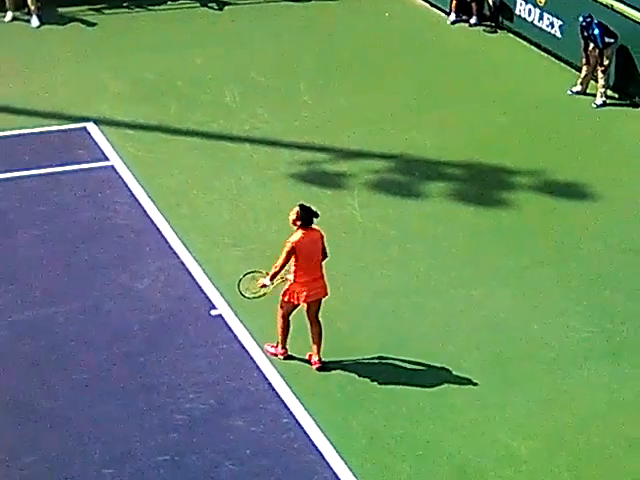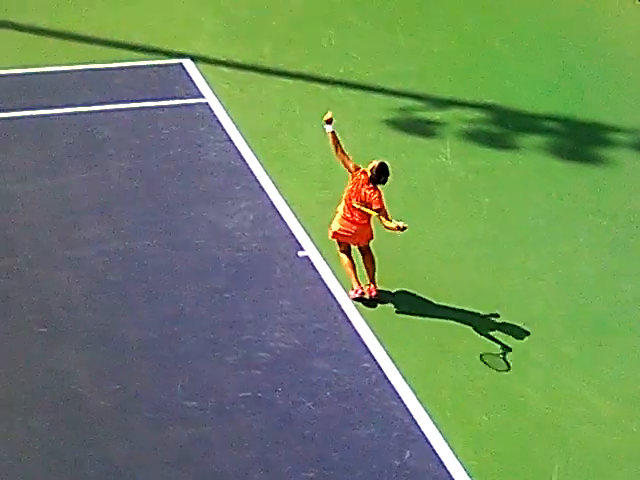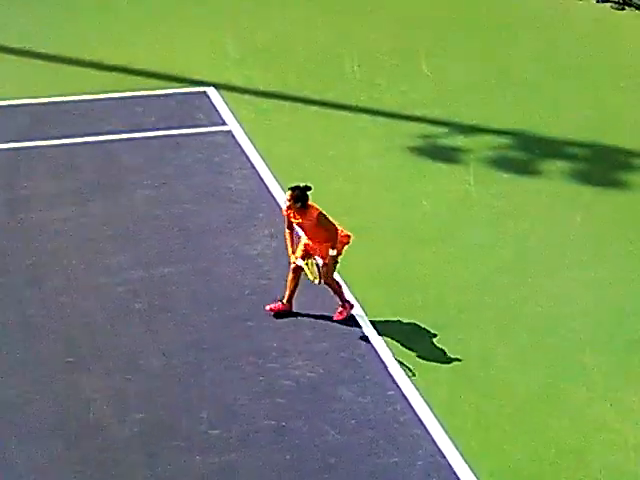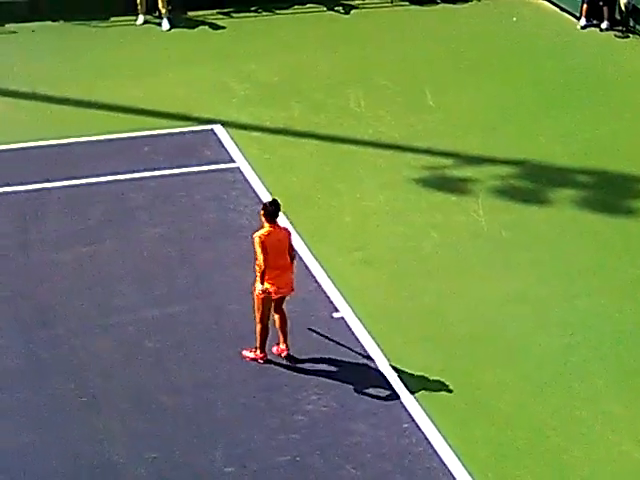
dt=1s
person 1, frame 1
left shoulder: (294, 241)
right shoulder: (318, 233)
left elbow: (280, 265)
left wrist: (267, 280)
left hip: (300, 287)
right hip: (318, 284)
left knee: (283, 314)
right knee: (314, 319)
left ankle: (281, 348)
right ankle: (316, 356)
person 1, frame 2
left shoulder: (357, 175)
right shoulder: (375, 194)
left elbow: (339, 152)
right elbow: (385, 221)
left wrist: (329, 128)
left hip: (342, 226)
right hip: (361, 231)
left knee: (344, 253)
right knee: (365, 251)
left ankle: (357, 287)
right ankle: (372, 287)
person 1, frame 3
left shoulder: (316, 215)
right shoulder: (288, 210)
left elbow: (333, 230)
right elbow: (288, 229)
left wrist: (333, 252)
right wrist: (291, 253)
left hip: (327, 242)
right hip: (309, 240)
left knee: (327, 279)
right knee: (294, 268)
left ankle: (345, 304)
right ankle: (286, 304)
person 1, frame 4
left shoulder: (260, 236)
right shoulder: (285, 232)
left elbow: (263, 265)
right elbow: (292, 255)
left wrist: (260, 284)
left hip: (268, 283)
right hip: (286, 280)
left knee: (261, 319)
right knee: (278, 310)
left ankle: (260, 353)
right ankle: (283, 347)
